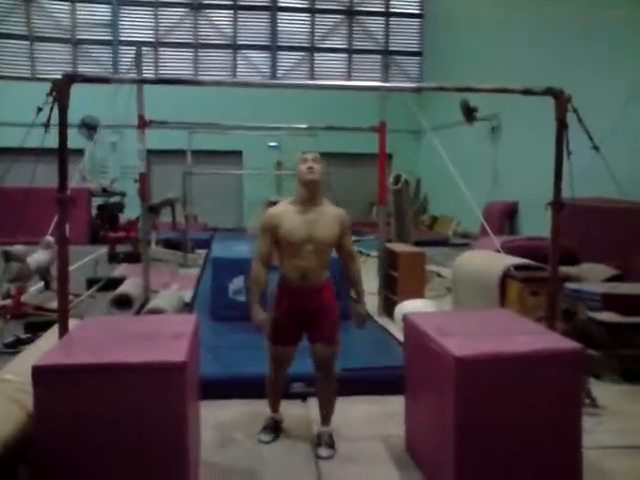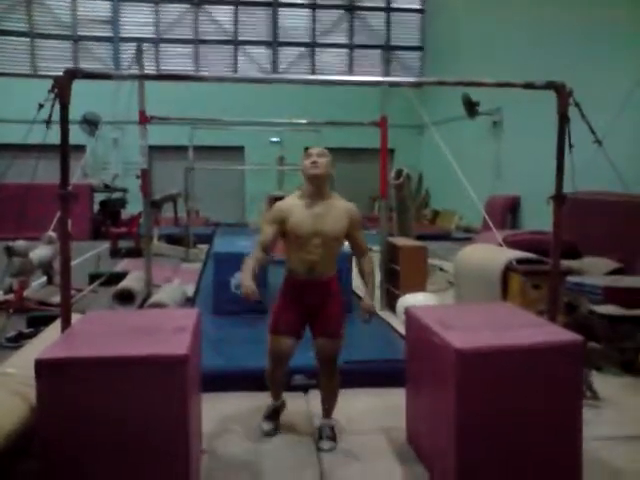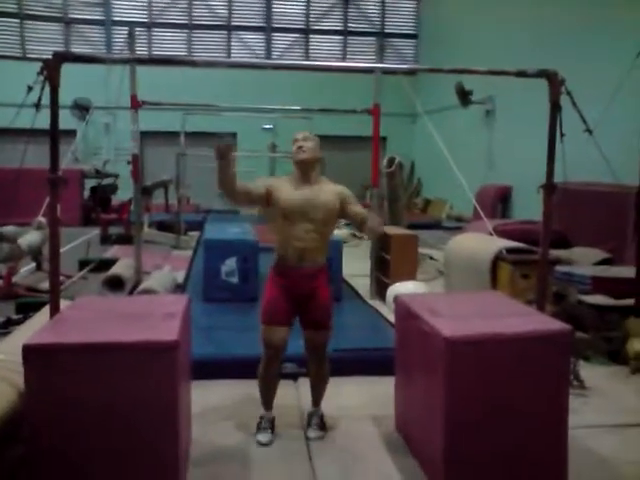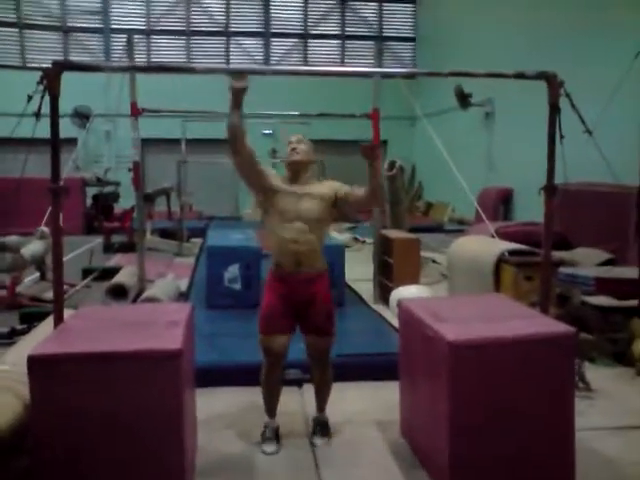
dt=0.2s
person 1, frame 1
left shoulder: (338, 217)
right shoulder: (275, 216)
left elbow: (349, 260)
right elbow: (260, 261)
left wrist: (358, 299)
right wrist: (256, 304)
left hip: (322, 297)
right hip: (288, 295)
left knee: (325, 366)
right knee: (278, 364)
left ankle: (325, 430)
right ankle: (274, 416)
person 1, frame 2
left shoulder: (347, 211)
right shoulder: (283, 209)
left elbow: (362, 253)
right elbow: (262, 246)
left wrist: (370, 291)
right wrist: (247, 274)
left hip: (328, 290)
right hip: (293, 289)
left knee: (328, 360)
right knee: (278, 355)
left ankle: (327, 422)
right ankle: (276, 402)
person 1, frame 3
left shoulder: (337, 193)
right shoulder: (273, 188)
left elbow: (364, 221)
right elbow: (232, 193)
left wrist: (373, 223)
right wrist: (225, 163)
left hip: (317, 279)
right hip: (282, 277)
left knee: (318, 352)
right knee: (271, 349)
left ankle: (315, 411)
right ankle: (266, 413)
person 1, frame 4
left shoulder: (331, 191)
right shoulder: (268, 187)
left elbow: (371, 200)
right elbow: (238, 150)
left wrist: (372, 163)
right wrist: (236, 103)
left hip: (316, 284)
right hip: (280, 283)
left knee: (320, 356)
right knee: (273, 356)
left ankle: (320, 417)
right ankle: (270, 423)
